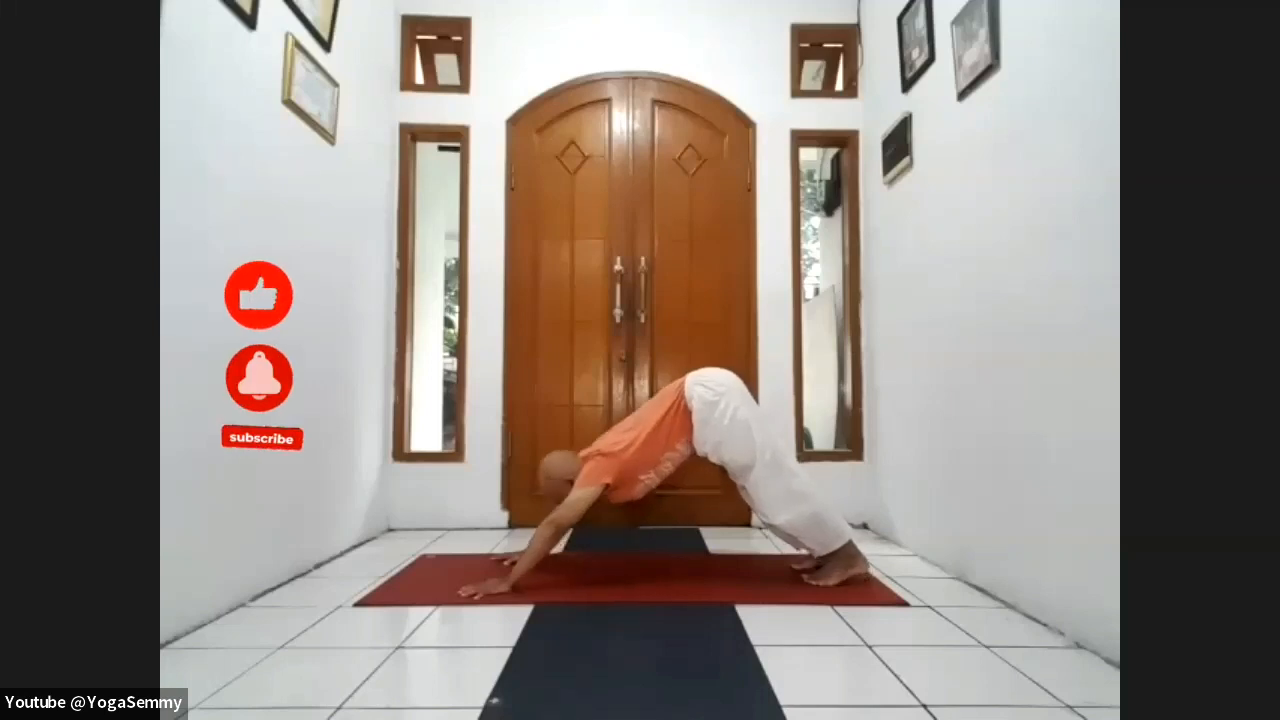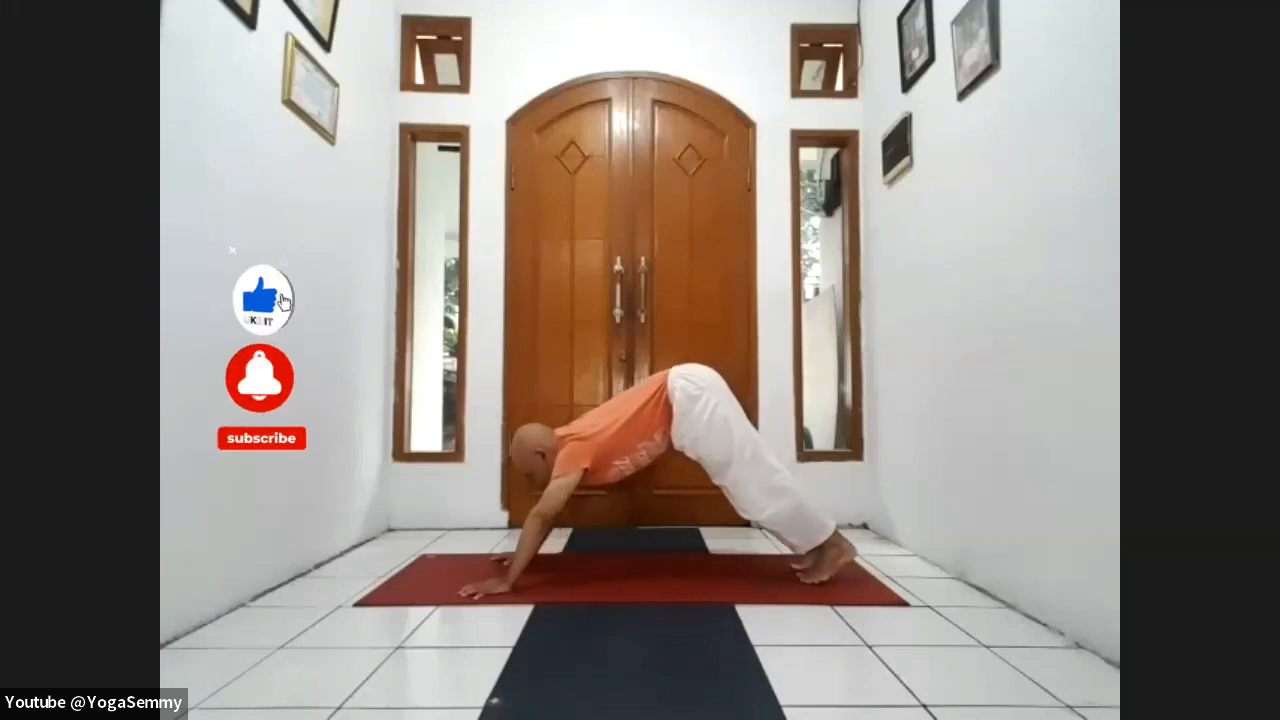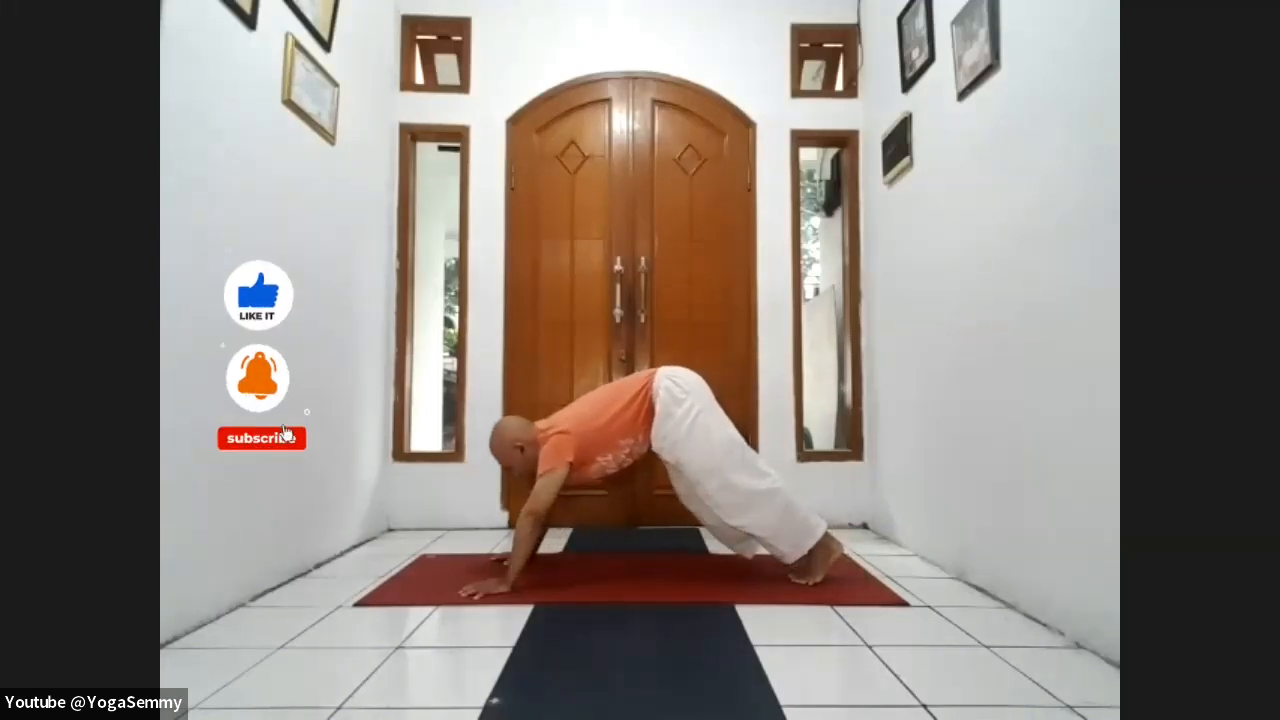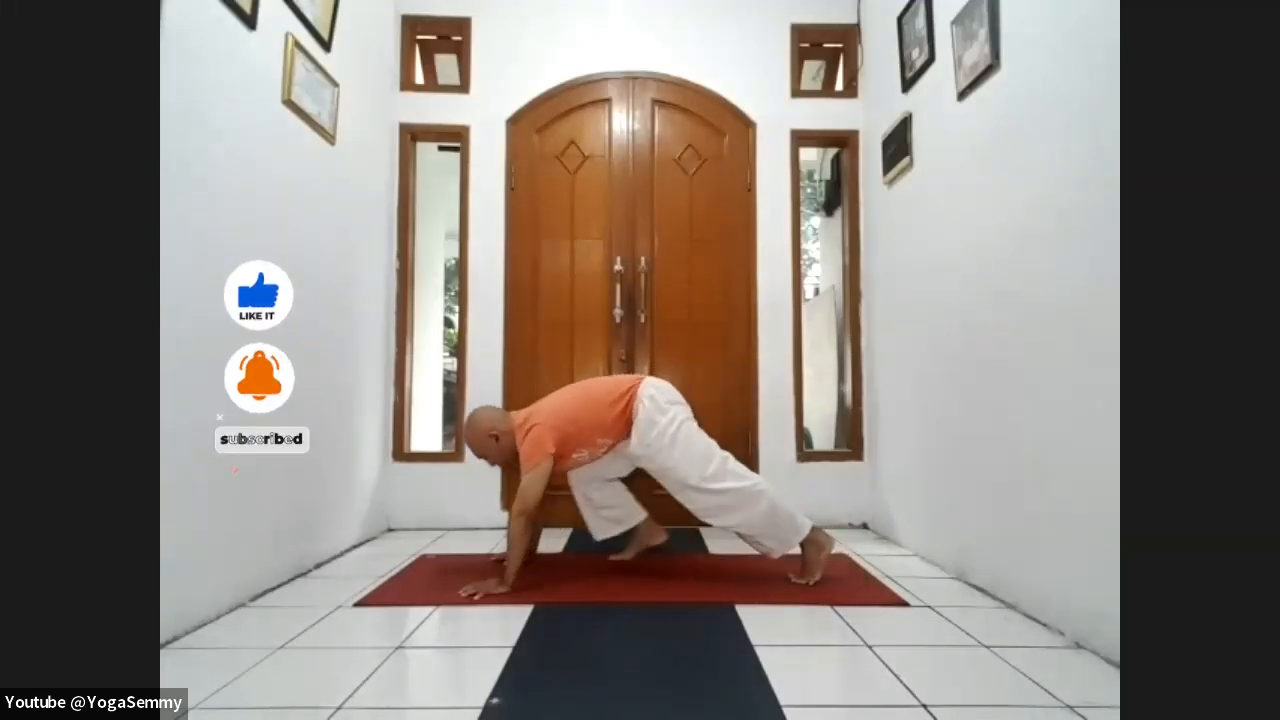
dt=1s
person 1, frame 1
left shoulder: (598, 468)
right shoulder: (593, 463)
left elbow: (556, 523)
right elbow: (558, 519)
left wrist: (508, 580)
right wrist: (530, 553)
left hip: (709, 399)
right hip: (706, 396)
left knee: (770, 480)
right knee: (763, 478)
left ankle: (846, 555)
right ankle: (827, 549)
person 1, frame 2
left shoulder: (572, 451)
right shoulder: (567, 444)
left elbow: (541, 515)
right elbow: (546, 515)
left wrist: (507, 580)
right wrist: (524, 556)
left hip: (689, 395)
right hip: (685, 393)
left knee: (752, 478)
right knee: (749, 476)
left ankle: (830, 544)
right ankle: (818, 545)
person 1, frame 3
left shoulder: (556, 443)
right shoulder: (551, 437)
left elbow: (532, 514)
right elbow: (539, 513)
left wrist: (506, 580)
right wrist: (524, 555)
left hip: (671, 398)
right hip: (669, 397)
left knee: (732, 481)
right knee: (706, 487)
left ankle: (818, 544)
right ankle: (797, 546)
person 1, frame 4
left shoulder: (533, 434)
right shoulder: (528, 427)
left elbow: (522, 511)
right elbow: (529, 508)
left wrist: (505, 580)
right wrist: (525, 551)
left hip: (650, 409)
right hip: (637, 413)
left knee: (711, 481)
right knee: (585, 475)
left ankle: (810, 539)
right ankle: (645, 531)
